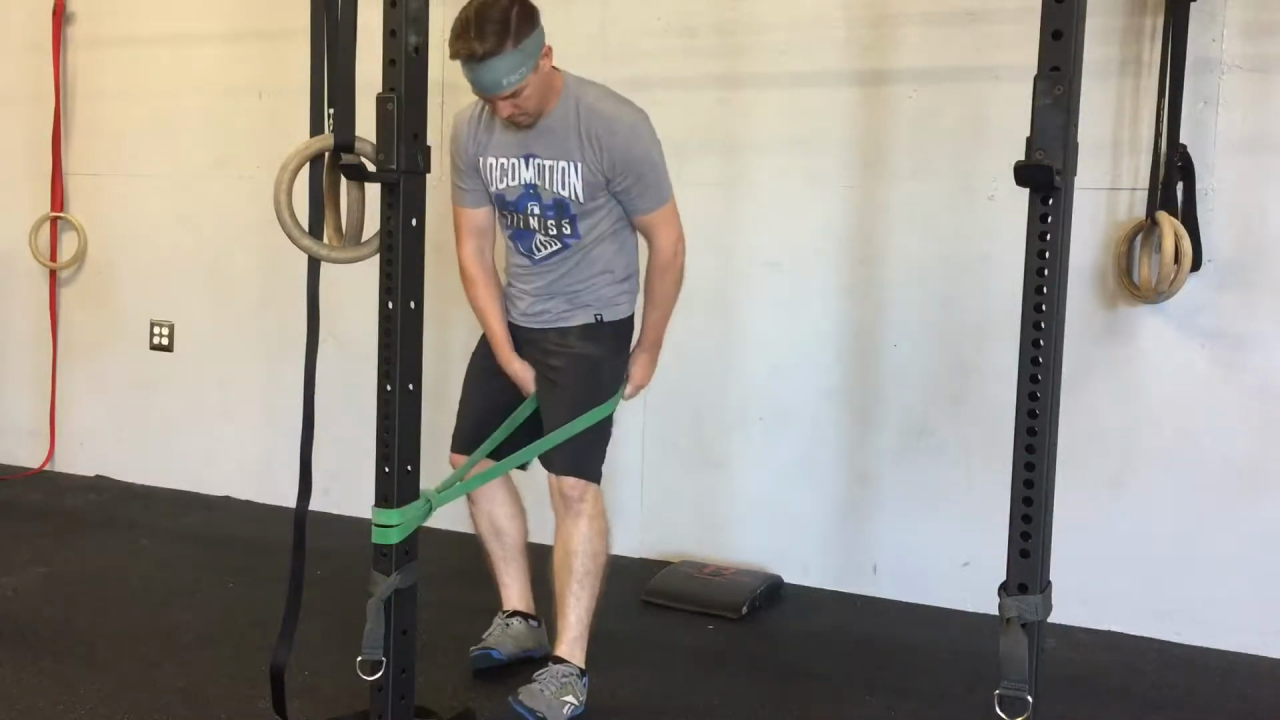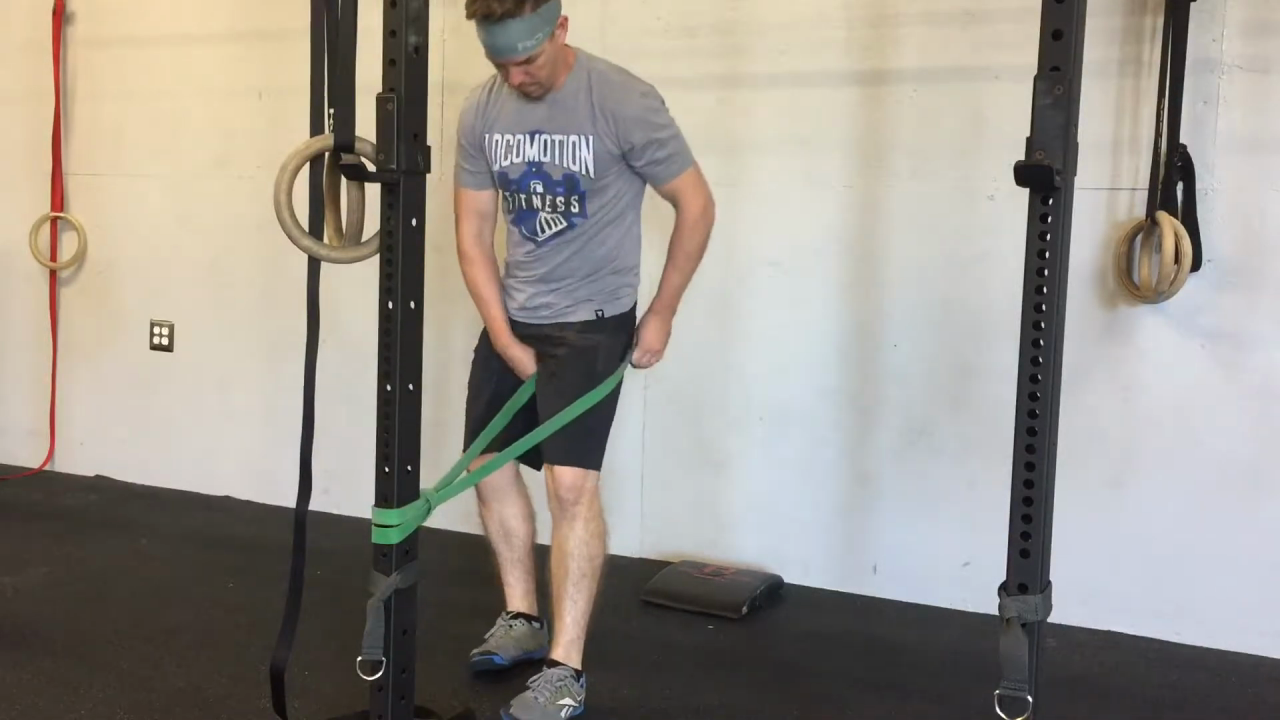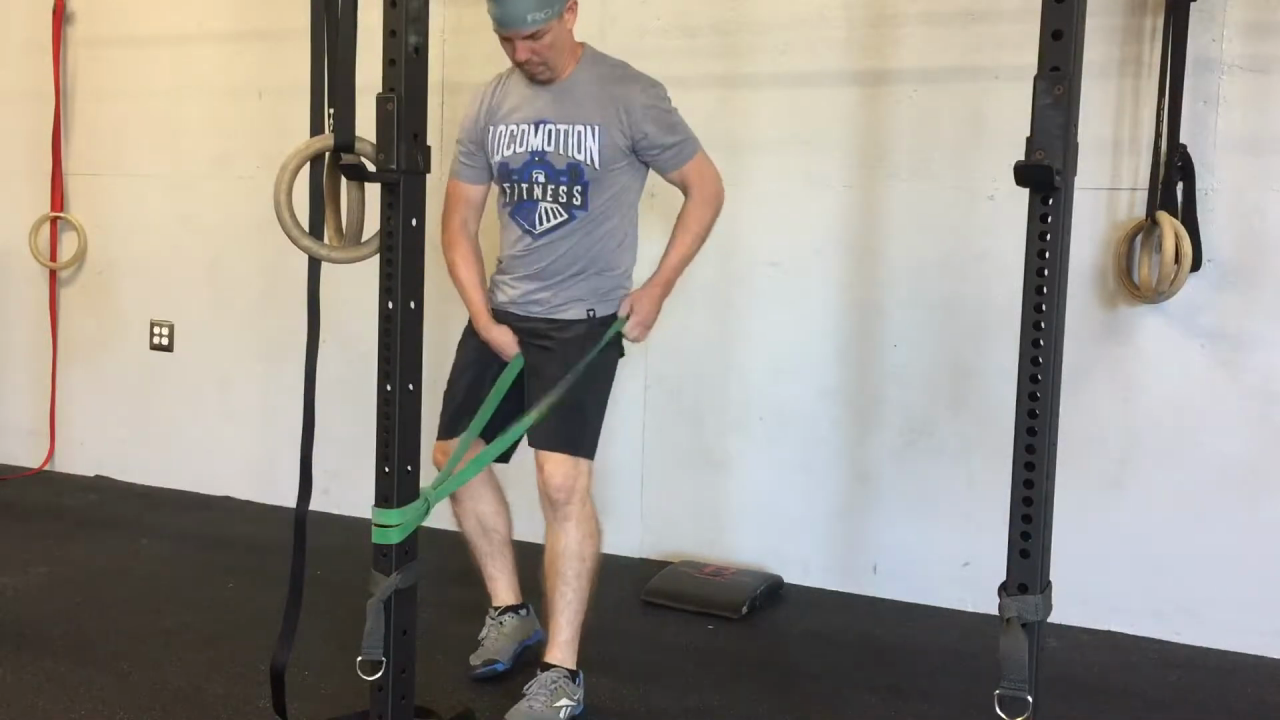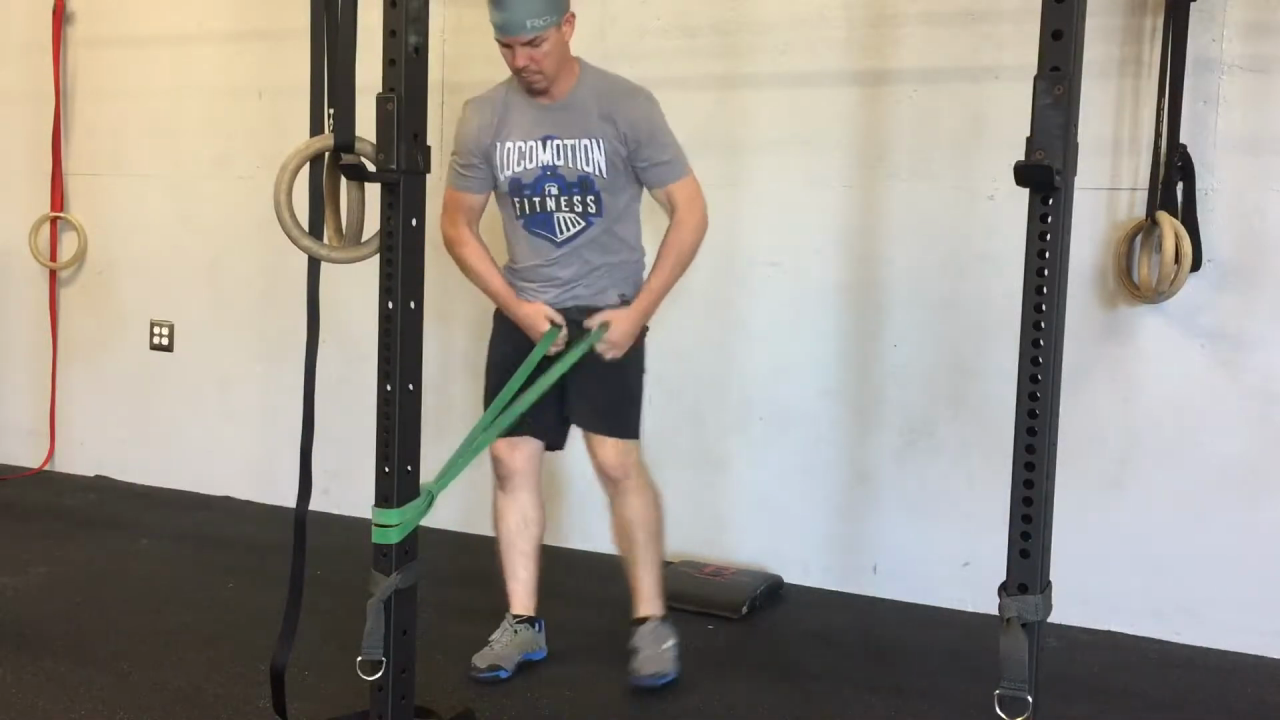
dt=0.4s
person 1, frame 1
left shoulder: (615, 126)
right shoulder: (471, 131)
left elbow: (666, 244)
right elbow: (474, 250)
left wrist: (647, 349)
right wrist: (506, 356)
left hip: (591, 327)
right hip: (513, 322)
left knee: (573, 485)
right knee: (473, 460)
right ankle: (520, 617)
person 1, frame 2
left shoulder: (625, 102)
right shoulder: (480, 110)
left elbow: (696, 204)
right elbow: (472, 233)
left wrist: (661, 314)
right wrist: (503, 338)
left hip: (593, 323)
right hip: (513, 319)
left knee: (570, 483)
right knee: (488, 465)
right ankle: (523, 620)
person 1, frame 3
left shoulder: (630, 97)
right shoulder: (489, 104)
left elbow: (706, 188)
right elbow: (459, 223)
left wrist: (656, 287)
right wrist: (484, 319)
left hip: (585, 322)
right hip: (502, 315)
left knee: (561, 481)
right knee: (455, 456)
right ankle: (510, 612)
person 1, frame 4
left shoulder: (625, 107)
right shoulder: (483, 117)
left elbow: (690, 211)
right elbow: (457, 225)
left wrist: (640, 311)
right wrist: (516, 305)
left hip: (605, 314)
right hip: (524, 311)
left knee: (617, 461)
right knee: (512, 460)
left ankle: (651, 620)
right ankle: (523, 623)
